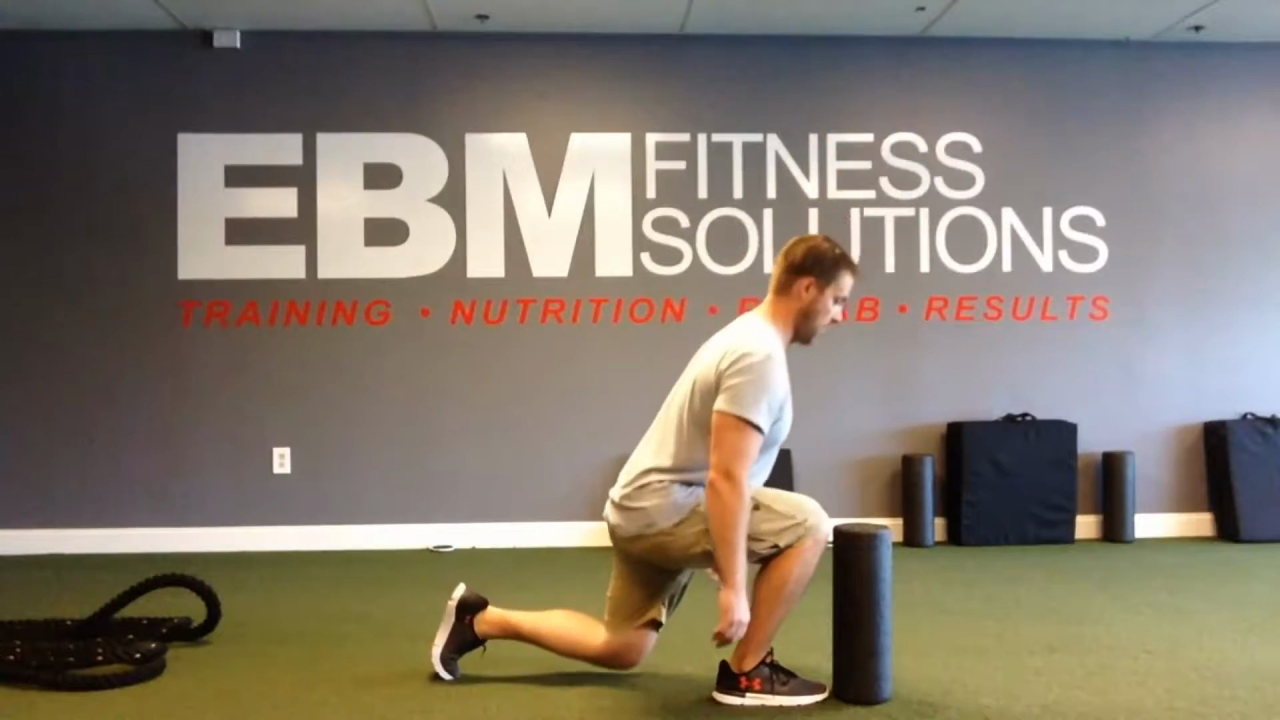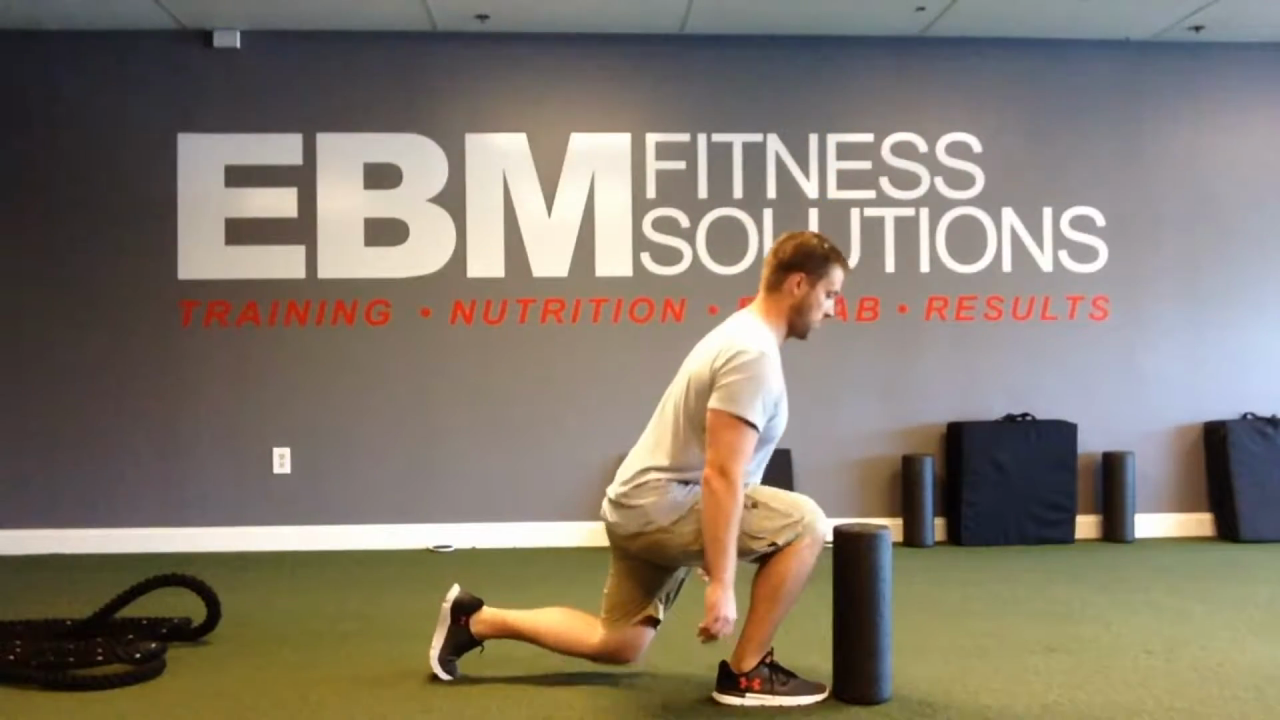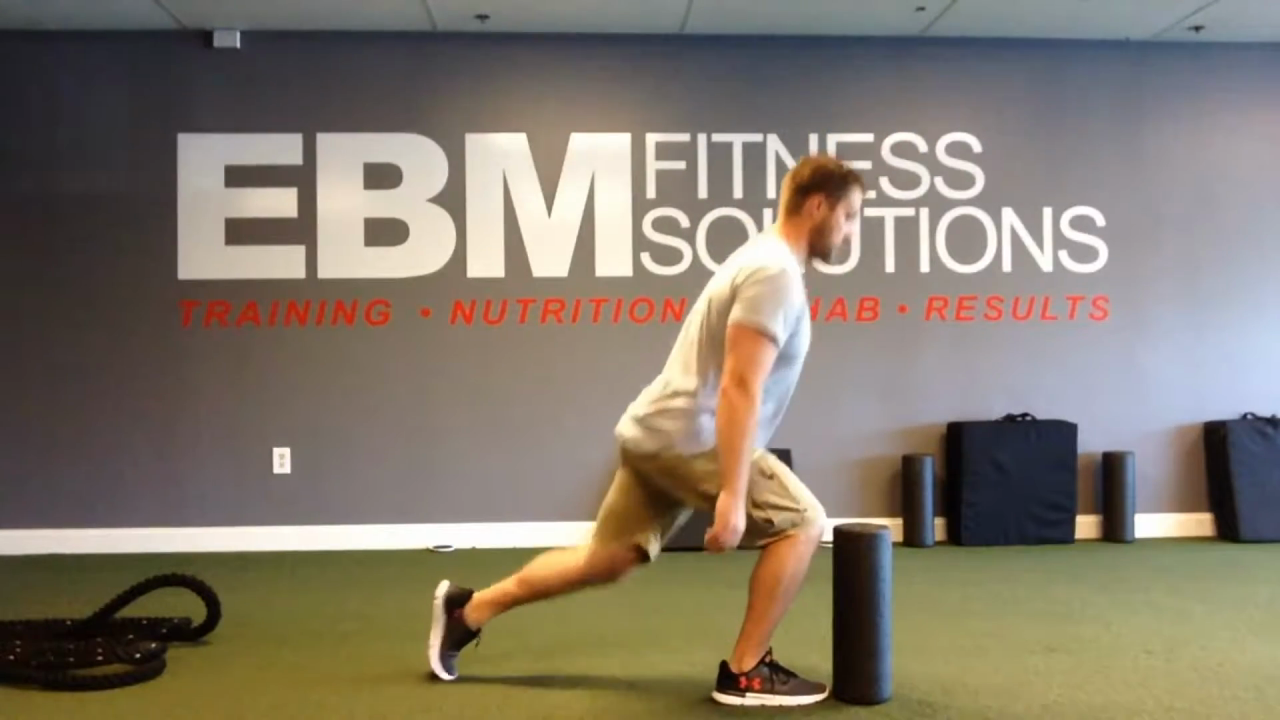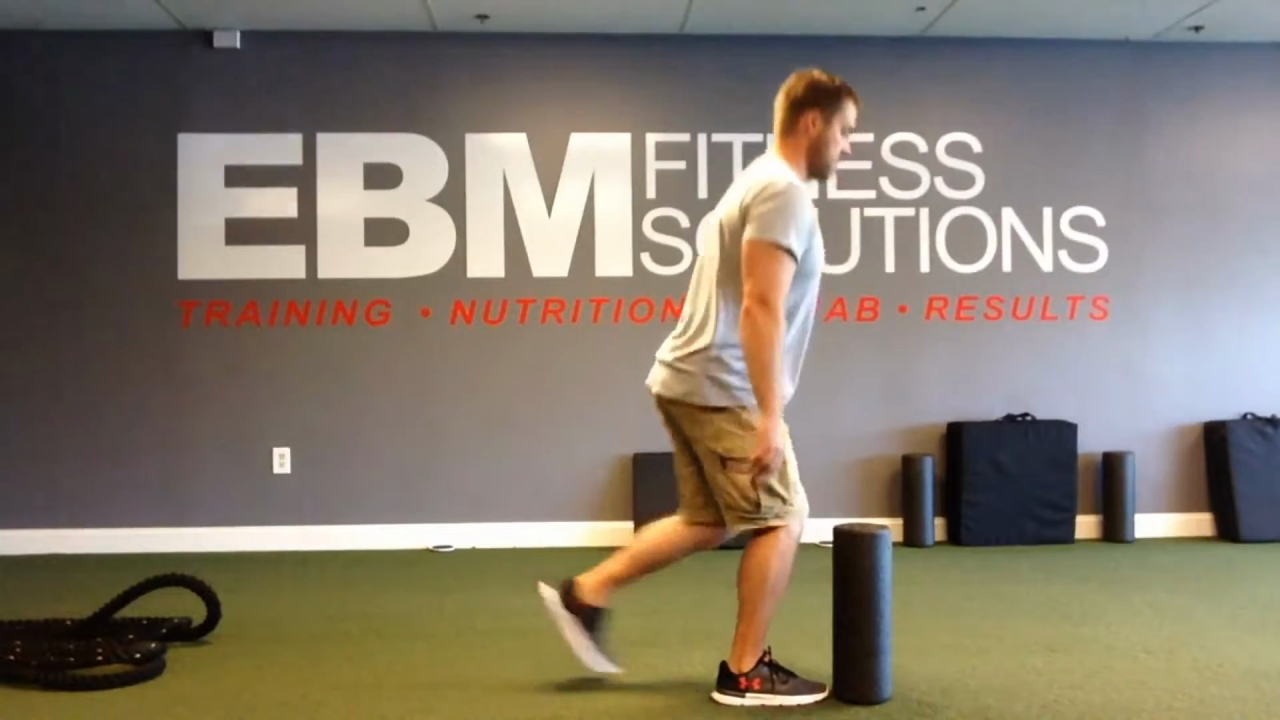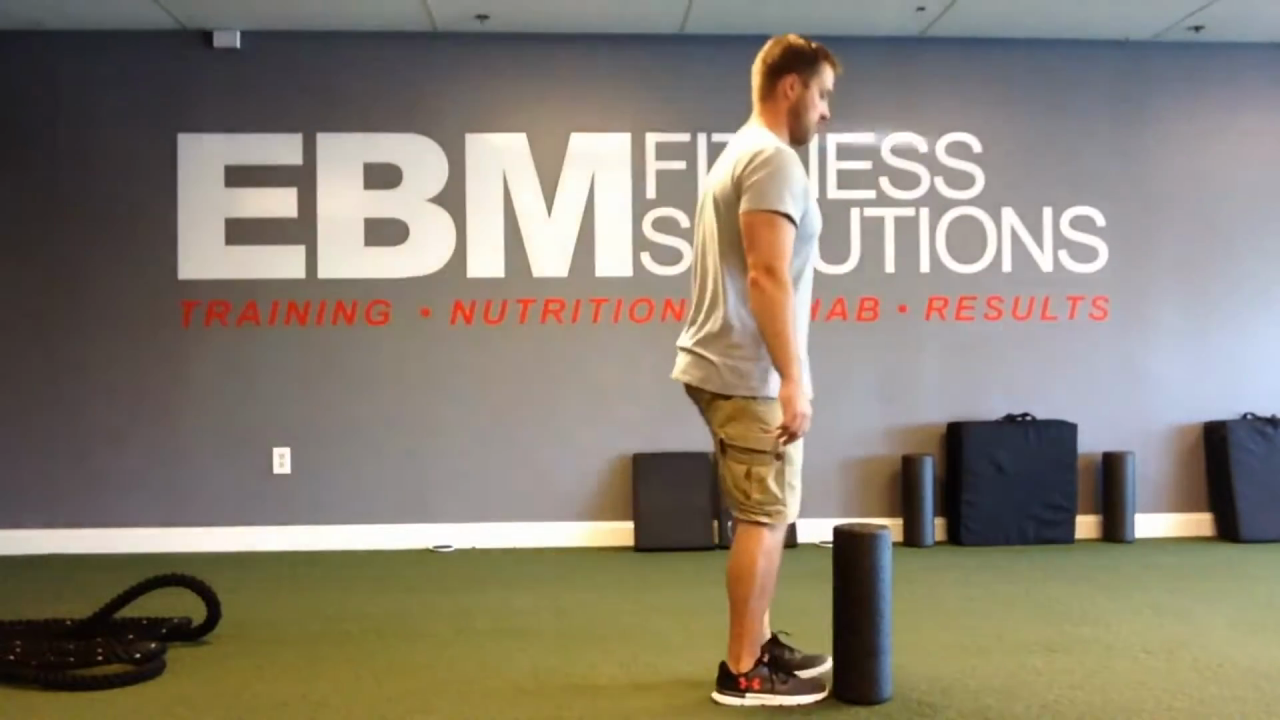
dt=0.3s
person 1, frame 1
left shoulder: (746, 336)
right shoulder: (758, 356)
right elbow: (727, 480)
right wrist: (734, 589)
left hip: (644, 510)
right hip: (664, 511)
left knee: (621, 649)
right knee: (808, 526)
left ankle: (478, 619)
right ankle: (746, 672)
person 1, frame 2
left shoulder: (741, 335)
right shoulder: (752, 355)
right elbow: (721, 476)
right wrist: (720, 585)
left hip: (640, 506)
right hip: (660, 509)
left knee: (617, 645)
right knee: (805, 526)
left ankle: (472, 619)
right ankle: (746, 673)
person 1, frame 3
left shoulder: (763, 259)
right shoulder: (776, 272)
right elbow: (741, 389)
left wrist: (732, 482)
right wrist: (733, 497)
left hip: (657, 433)
right hip: (686, 436)
left knee: (607, 557)
right knee: (801, 524)
left ankle: (468, 610)
right ankle: (746, 672)
person 1, frame 4
left shoulder: (761, 185)
right shoulder: (783, 193)
right elbow: (763, 310)
left wrist: (761, 407)
right wrist: (770, 417)
left hip: (689, 377)
right hip: (723, 389)
left knee: (708, 521)
right knee: (781, 522)
left ankle: (584, 595)
right ankle: (745, 673)
person 1, frame 5
left shoulder: (741, 153)
right shoulder: (772, 159)
right elbow: (768, 276)
right wrist: (793, 381)
left hip: (720, 364)
right hip: (746, 374)
left knee: (757, 516)
right knee: (765, 518)
left ankle: (758, 645)
right ankle: (744, 671)
